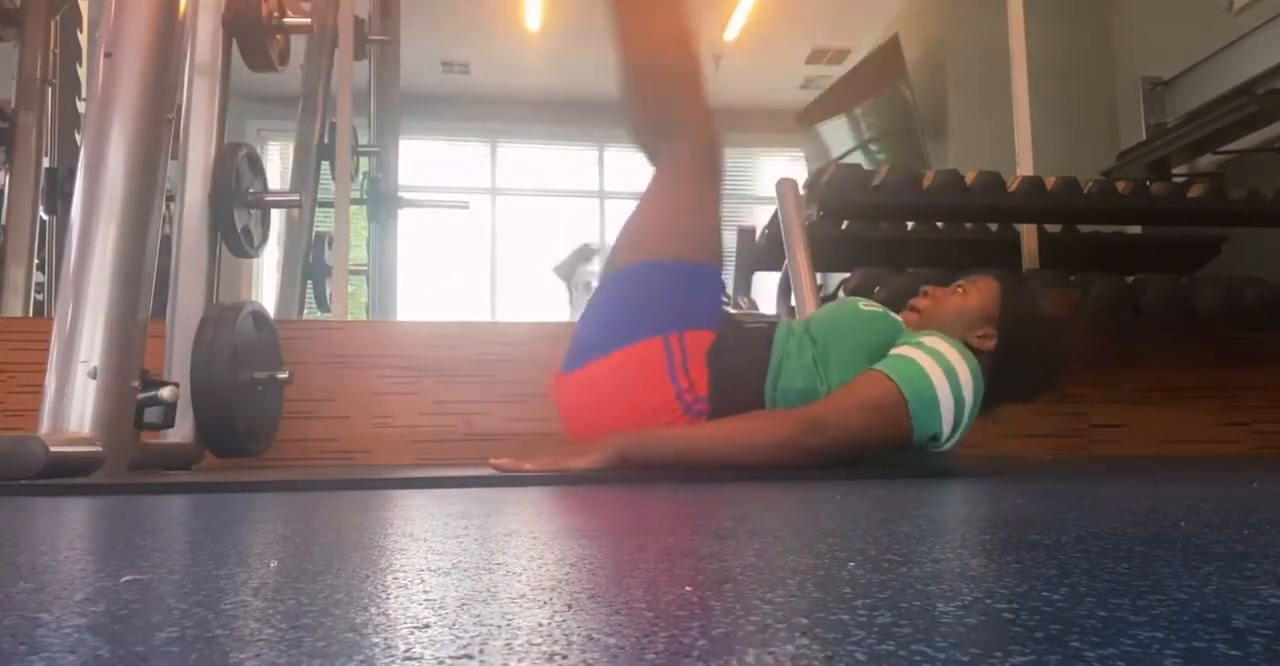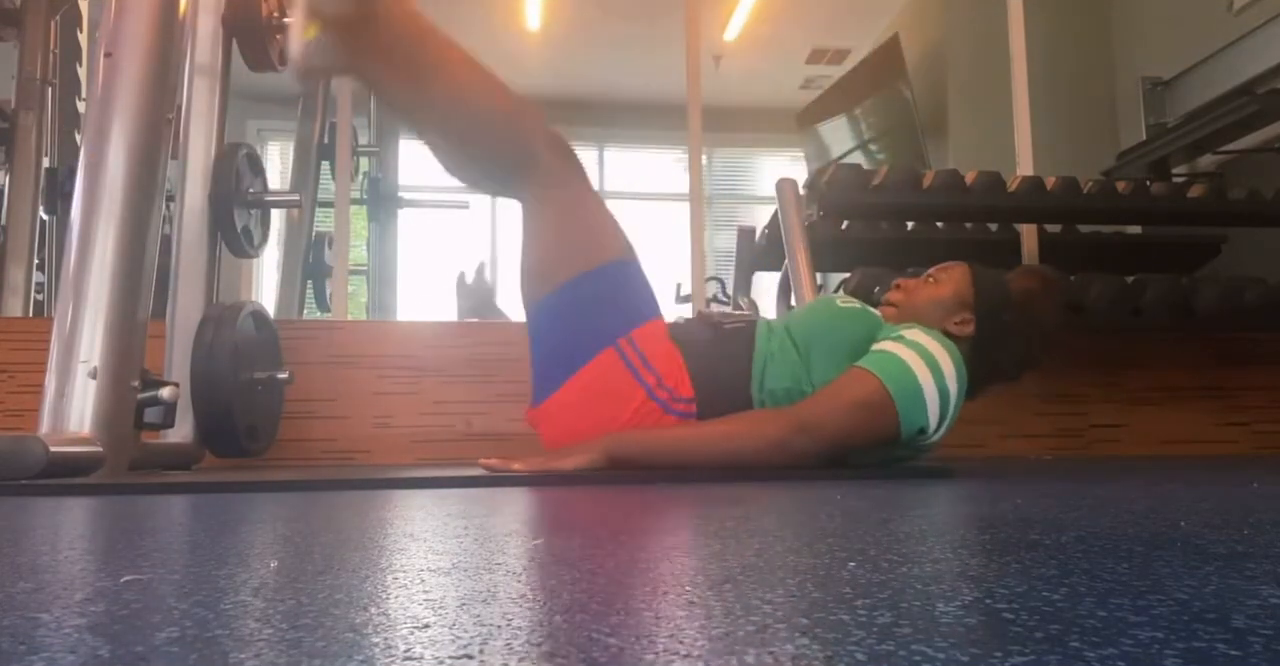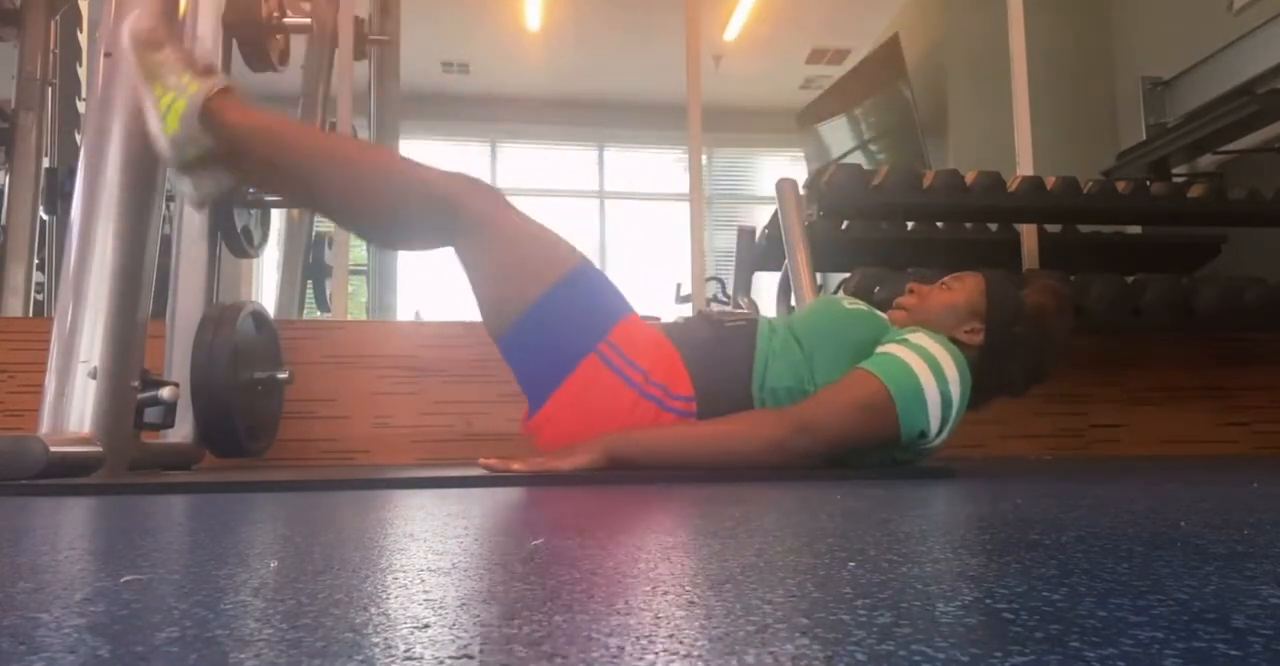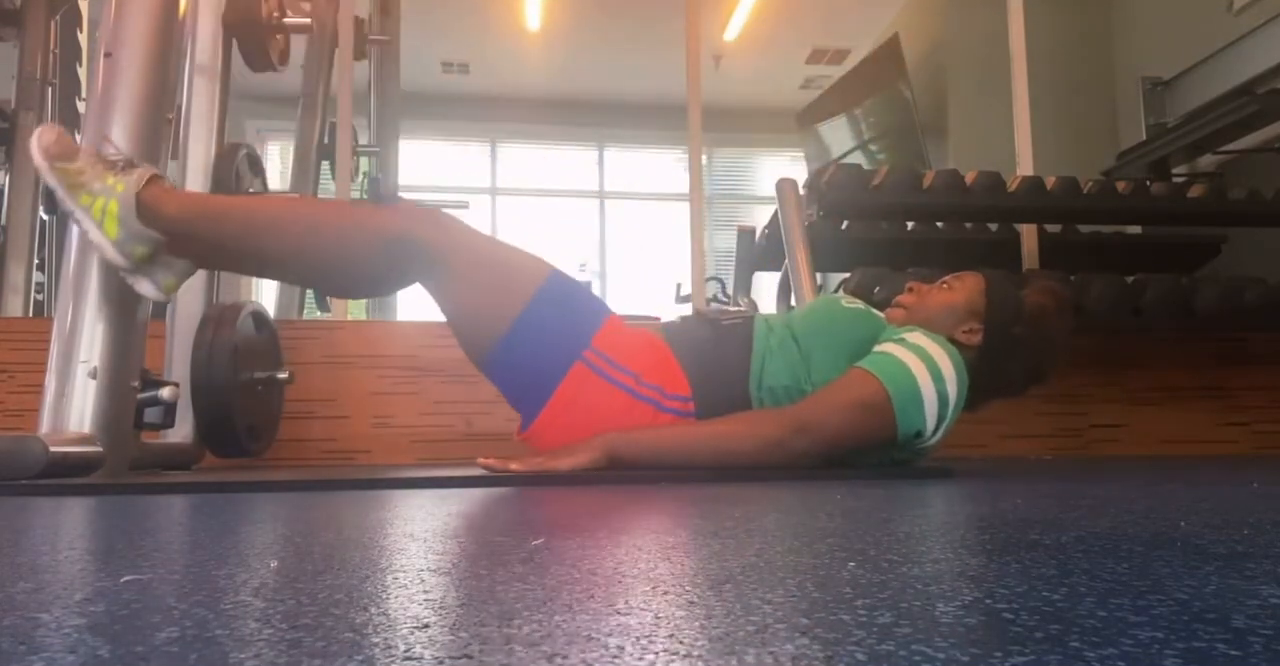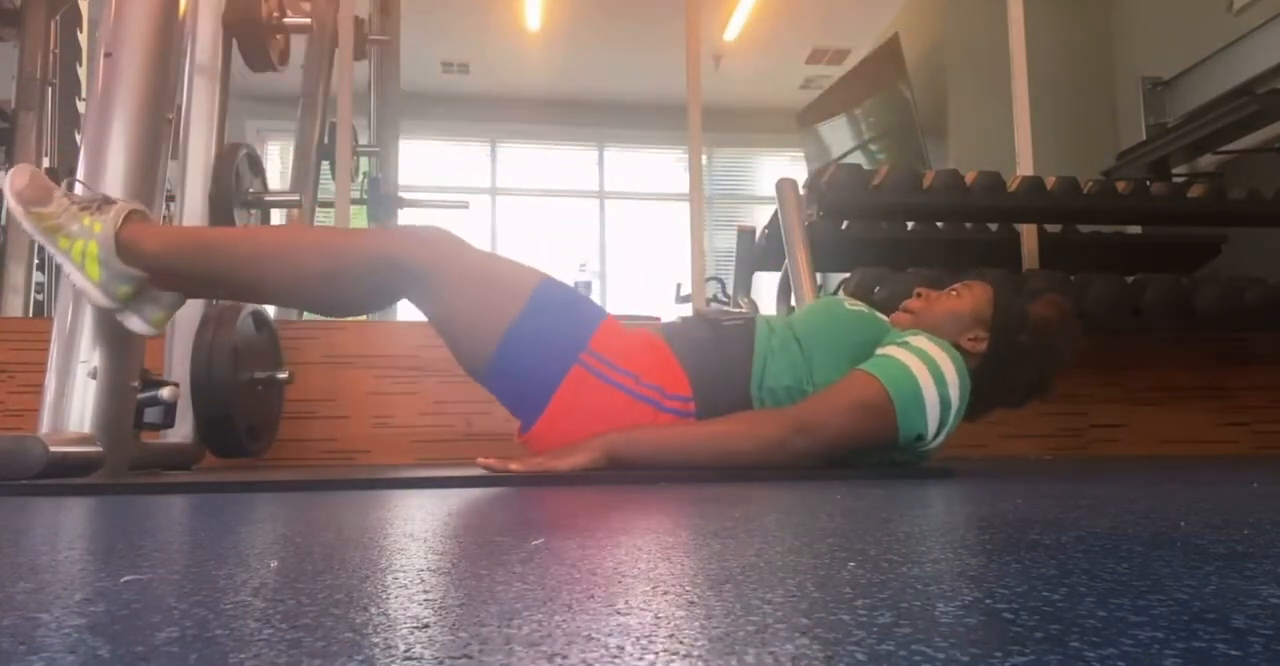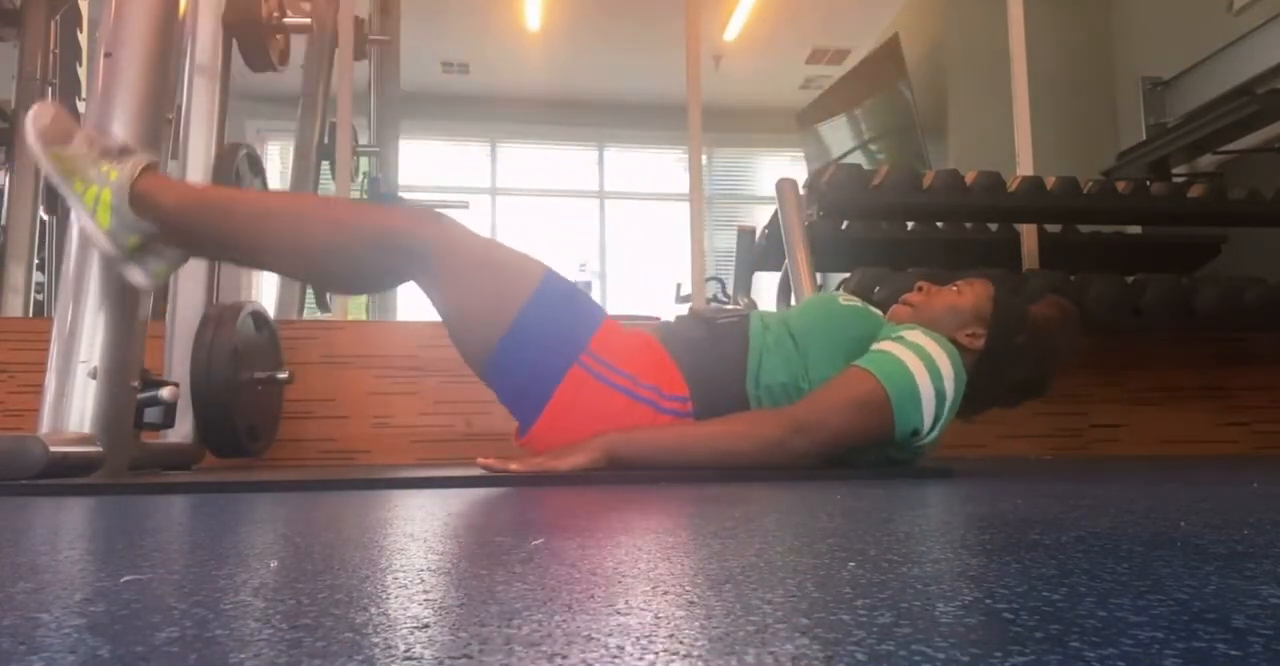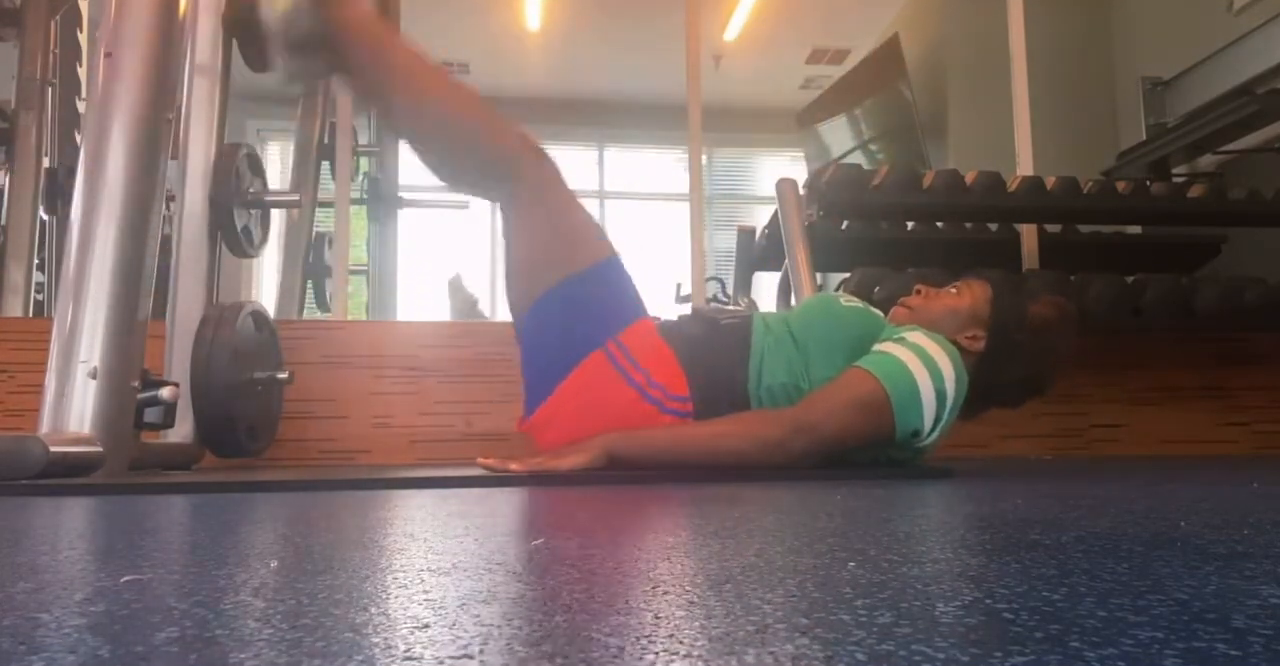
dt=0.3s
person 1, frame 1
left shoulder: (941, 369)
right shoulder: (921, 349)
left elbow: (810, 433)
left wrist: (616, 447)
left hip: (649, 391)
right hip: (664, 387)
left knee: (690, 153)
person 1, frame 2
left shoulder: (927, 364)
right shoulder: (896, 346)
left elbow: (797, 435)
left wrist: (605, 450)
left hip: (635, 406)
right hip: (659, 378)
left knee: (543, 163)
person 1, frame 3
left shoulder: (927, 368)
right shoulder: (897, 340)
left elbow: (798, 430)
left wrist: (607, 446)
left hip: (649, 394)
right hip: (652, 380)
left knee: (460, 200)
right knee: (463, 210)
left ankle: (209, 115)
right ankle: (220, 130)
person 1, frame 4
left shoulder: (926, 367)
right shoulder: (896, 348)
left elbow: (797, 433)
left wrist: (605, 446)
left hip: (648, 400)
right hip: (651, 374)
left knee: (426, 234)
right knee: (427, 241)
left ankle: (152, 208)
right ankle: (169, 226)
person 1, frame 5
left shoulder: (930, 371)
right shoulder: (897, 352)
left elbow: (799, 435)
left wrist: (603, 448)
left hip: (642, 399)
right hip: (652, 377)
left knee: (418, 250)
right knee: (426, 255)
left ankle: (128, 245)
right ankle: (144, 258)
person 1, frame 6
left shoulder: (925, 364)
right shoulder: (897, 347)
left elbow: (796, 434)
left wrist: (608, 447)
left hip: (644, 398)
right hip: (652, 370)
left knee: (422, 234)
right knee: (430, 242)
left ankle: (146, 197)
right ankle: (159, 214)
person 1, frame 7
left shoulder: (929, 367)
right shoulder: (865, 347)
left elbow: (801, 431)
left wrist: (609, 445)
left hip: (645, 402)
right hip: (659, 383)
left knee: (524, 175)
